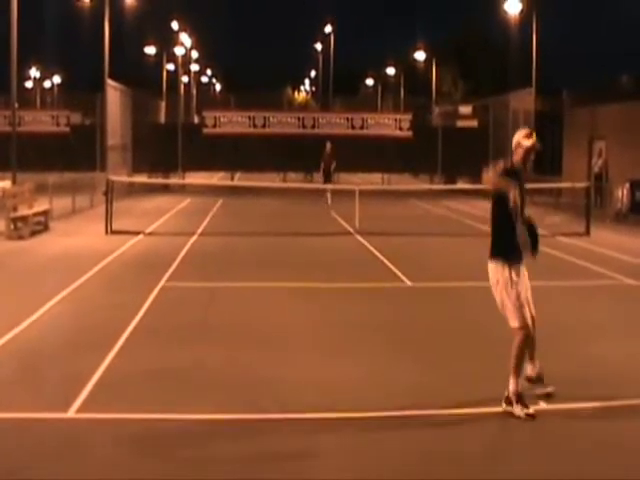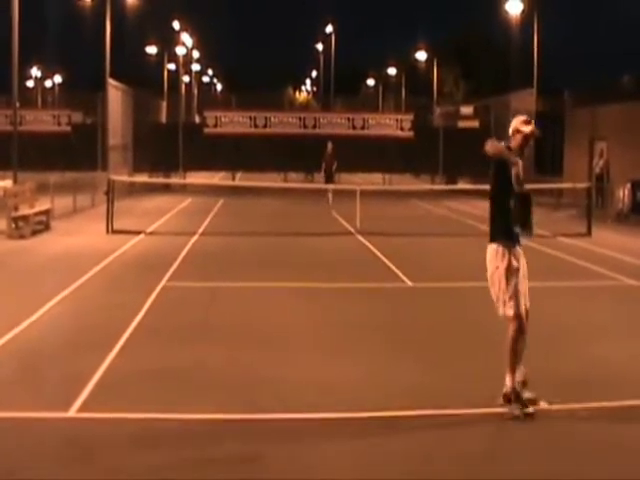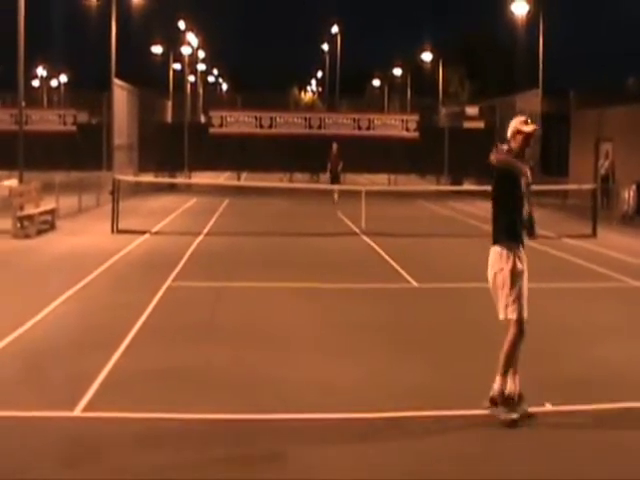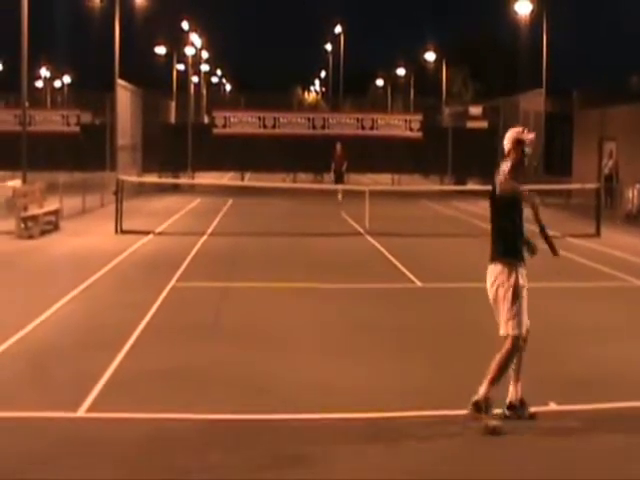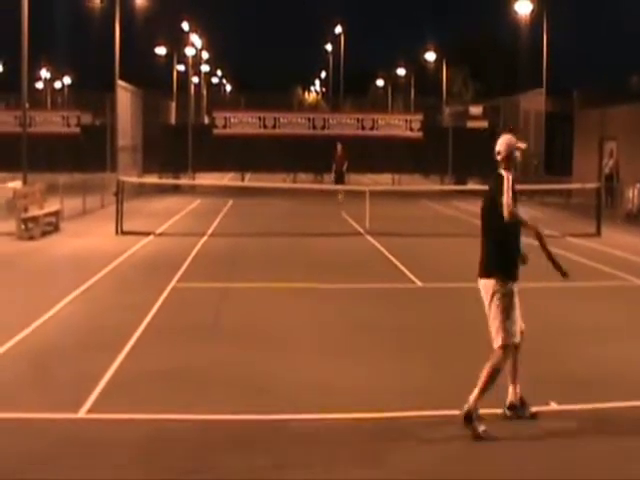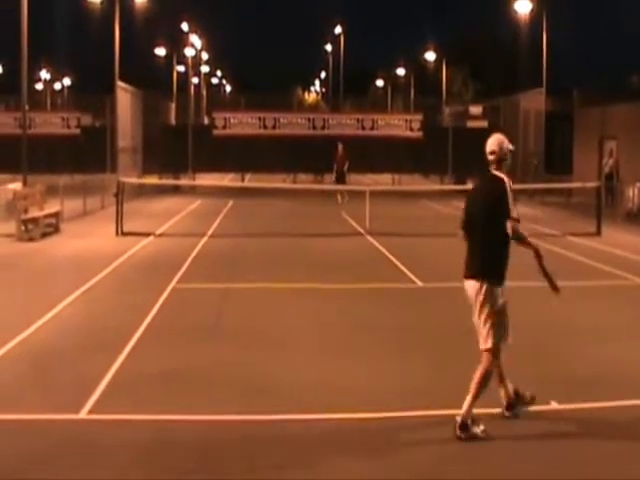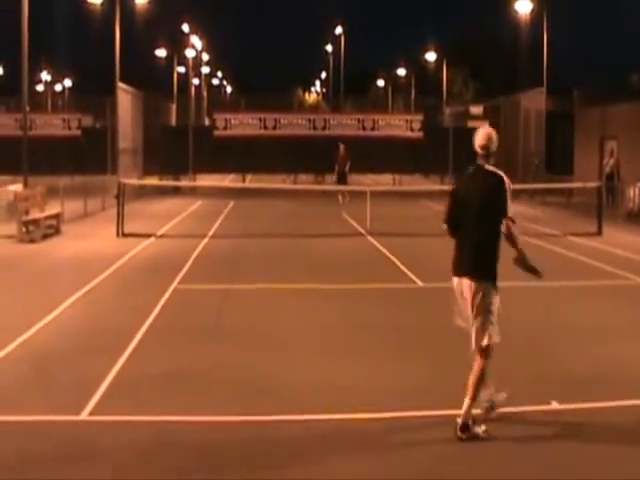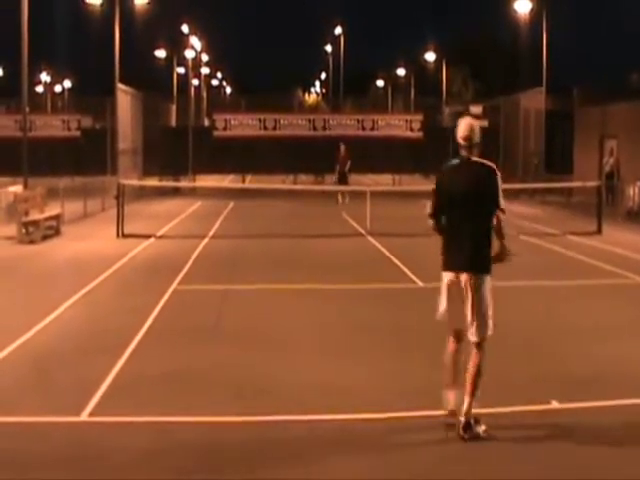
dt=0.1s
person 1, frame 1
left shoulder: (518, 181)
right shoulder: (504, 173)
right elbow: (487, 177)
left wrist: (526, 229)
right wrist: (511, 189)
left hip: (517, 260)
right hip: (503, 264)
left knee: (530, 322)
right knee: (523, 327)
left ankle: (533, 373)
right ankle: (512, 393)
person 1, frame 2
left shoulder: (516, 163)
right shoulder: (503, 158)
right elbow: (490, 147)
right wrist: (513, 159)
left hip: (514, 245)
right hip: (501, 247)
left knee: (523, 314)
right knee: (516, 318)
left ankle: (519, 381)
right ankle: (510, 388)
person 1, frame 3
left shoulder: (516, 163)
right shoulder: (506, 155)
right elbow: (494, 157)
left wrist: (525, 224)
right wrist: (522, 166)
left hip: (514, 248)
right hip: (505, 251)
left knee: (519, 321)
right knee: (516, 323)
left ankle: (511, 391)
right ankle: (498, 391)
person 1, frame 4
left shoulder: (513, 175)
right shoulder: (507, 169)
right elbow: (502, 186)
left wrist: (525, 240)
right wrist: (528, 197)
left hip: (513, 264)
right hip: (505, 266)
left knee: (520, 335)
right knee: (514, 339)
left ankle: (515, 399)
right ankle: (482, 398)
person 1, frame 5
left shoulder: (497, 182)
right shoulder: (505, 181)
right elbow: (509, 215)
left wrist: (515, 250)
right wrist: (534, 229)
left hip: (490, 273)
right hip: (500, 277)
left knee: (514, 339)
right knee: (503, 349)
left ankle: (515, 399)
right ankle: (470, 411)
person 1, frame 6
left shoulder: (478, 184)
right shoulder: (501, 182)
right elbow: (511, 227)
right wrist: (532, 247)
left hip: (474, 274)
right hip: (486, 278)
left knee: (496, 341)
right knee: (490, 352)
left ankle: (509, 396)
right ankle: (465, 417)
person 1, frame 7
left shoulder: (462, 180)
right shoulder: (498, 180)
left elbow: (450, 227)
right elbow: (507, 226)
right wrist: (520, 250)
left hip: (460, 271)
right hip: (484, 275)
left knee: (480, 339)
right knee: (485, 349)
left ankle: (486, 393)
right ankle: (466, 419)
person 1, frame 8
left shoulder: (444, 174)
right shoulder: (488, 171)
left elbow: (435, 222)
right elbow: (496, 219)
right wrist: (501, 245)
left hip: (450, 266)
right hip: (476, 268)
left knee: (454, 336)
right knee: (477, 344)
left ankle: (451, 402)
right ankle: (467, 418)
